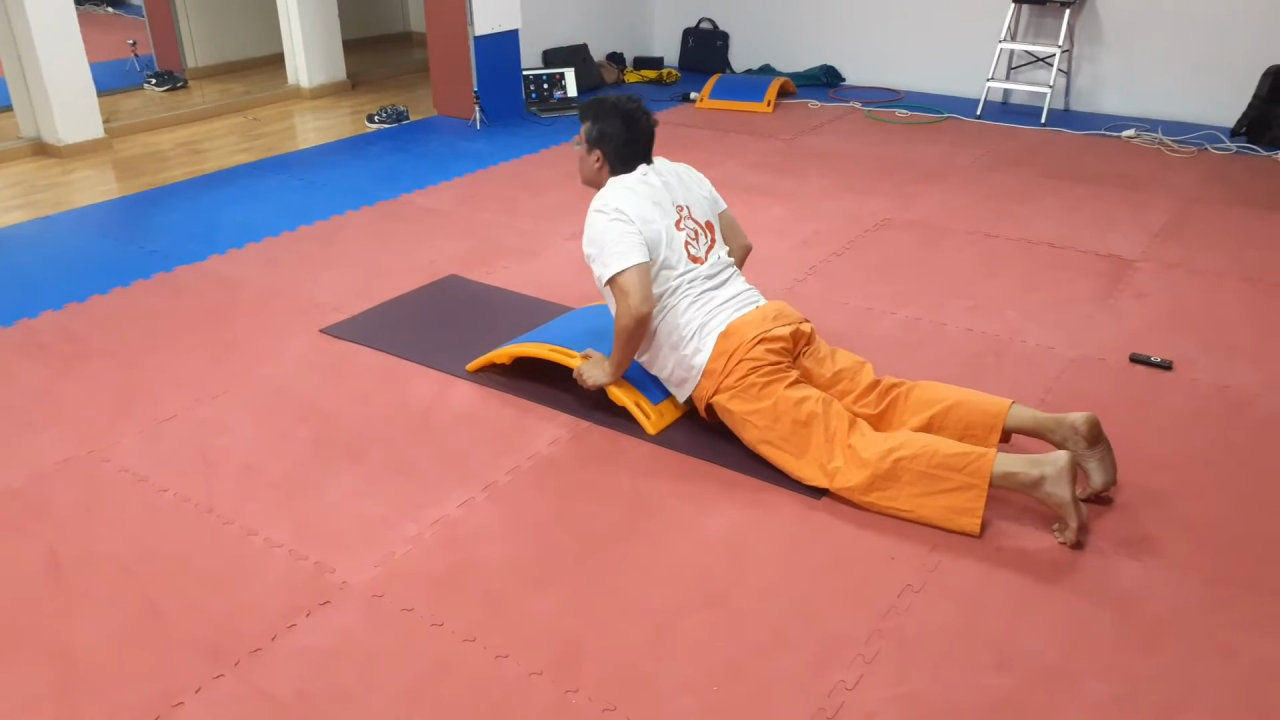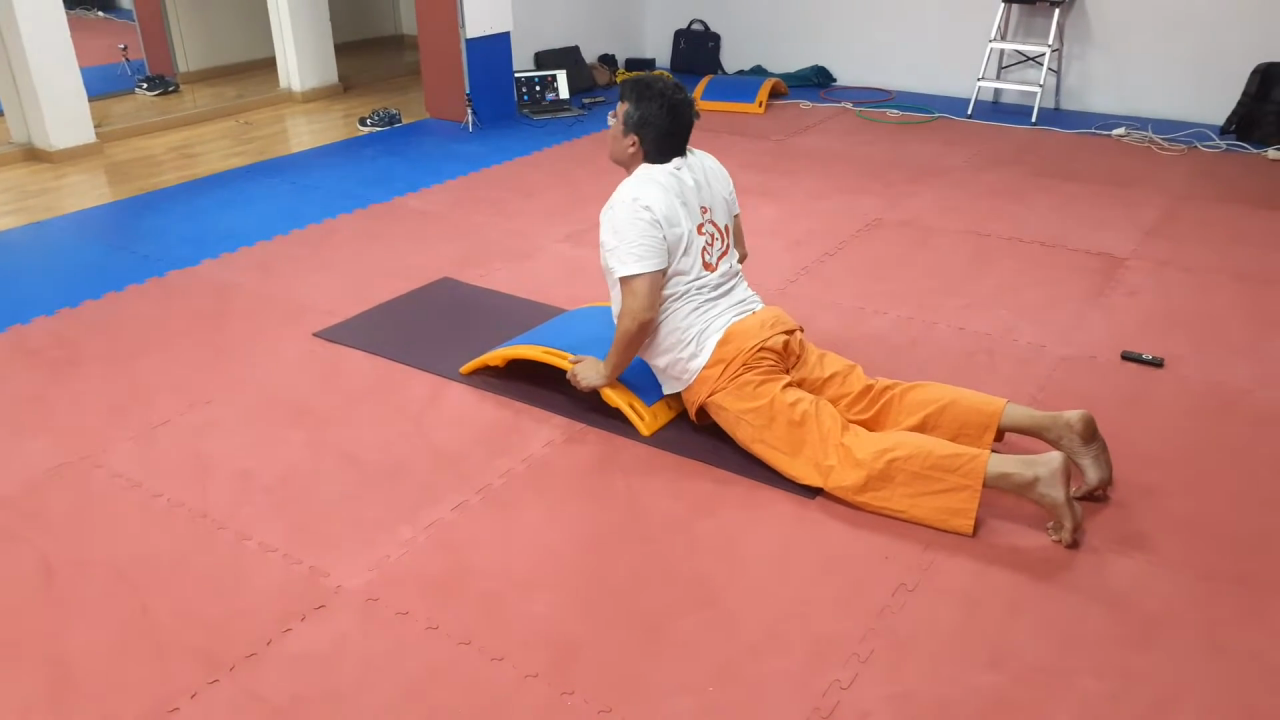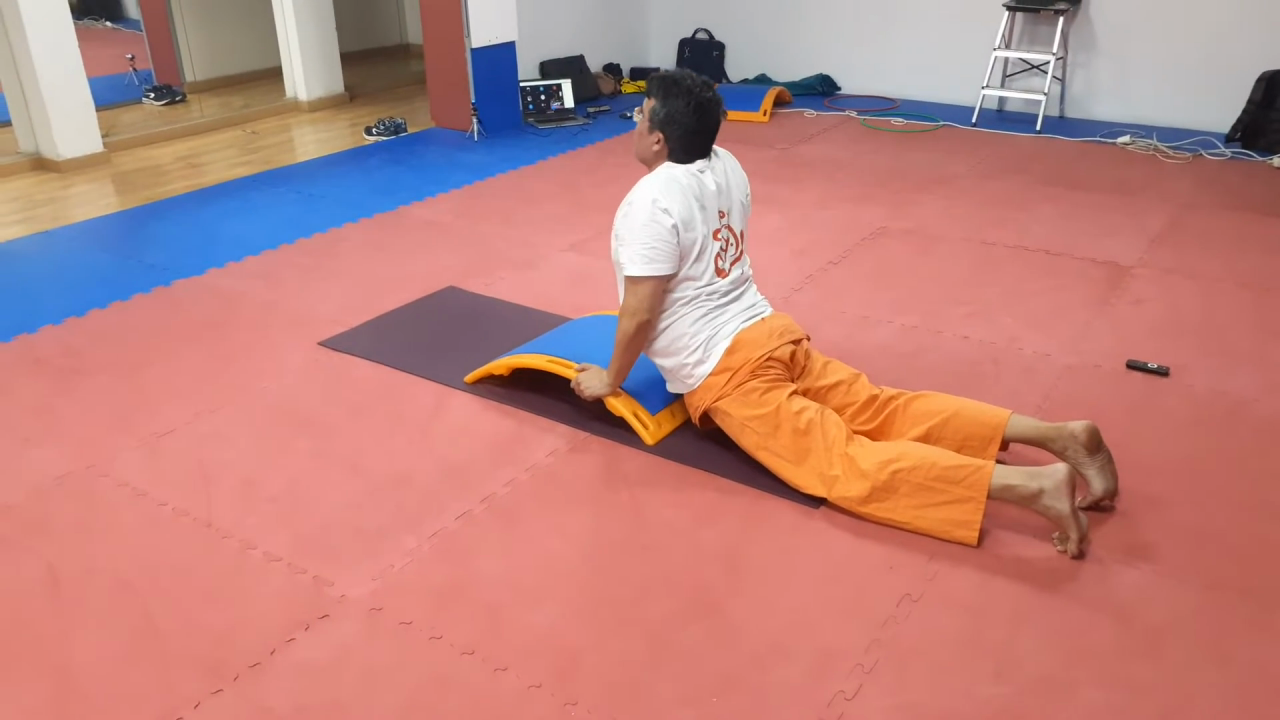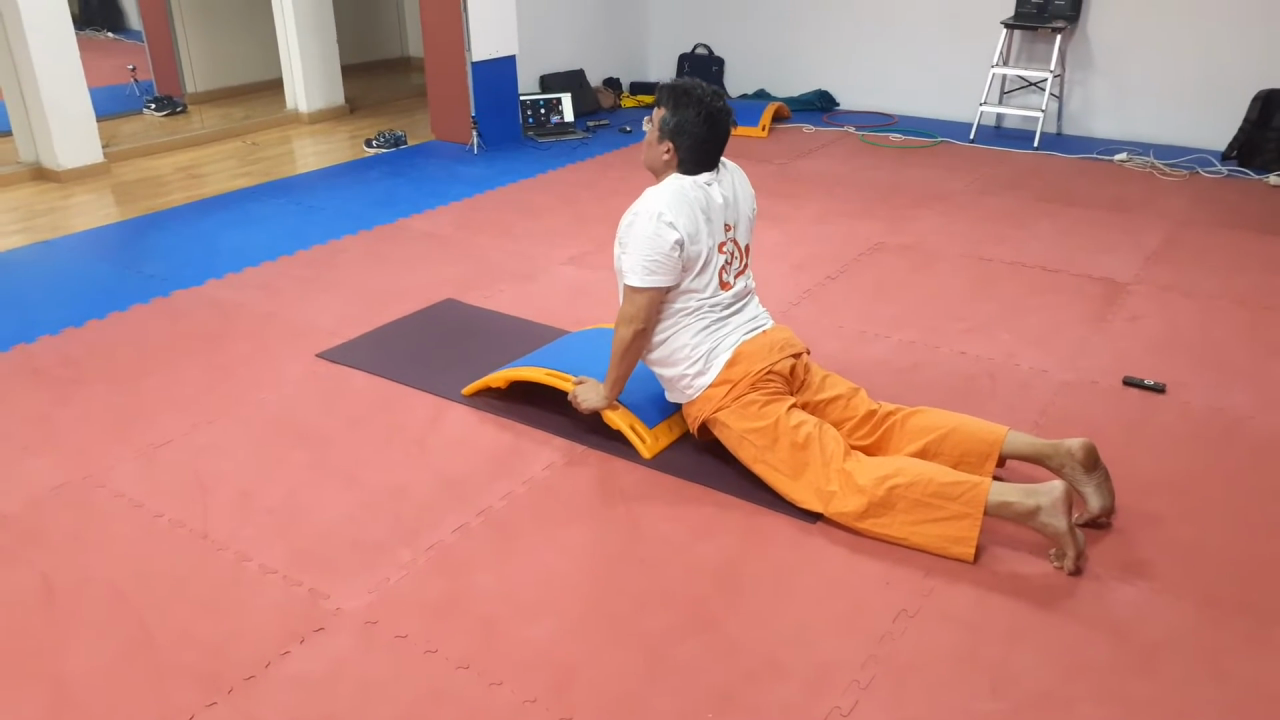
dt=0.4s
person 1, frame 1
left shoulder: (607, 213)
right shoulder: (680, 174)
left elbow: (636, 307)
left wrist: (613, 368)
left hip: (732, 365)
right hip: (772, 320)
left knee: (850, 457)
right knee: (891, 404)
left ankle: (1034, 472)
right ankle: (1060, 426)
person 1, frame 2
left shoulder: (631, 204)
right shoulder: (706, 166)
left elbow: (641, 311)
left wrist: (609, 370)
left hip: (721, 367)
right hip: (763, 327)
left knee: (842, 457)
right knee: (881, 403)
left ankle: (1028, 472)
right ankle: (1053, 424)
person 1, frame 3
left shoulder: (648, 203)
right shoulder: (725, 166)
left elbow: (640, 314)
left wrist: (611, 378)
left hip: (726, 371)
right hip: (770, 333)
left knee: (845, 466)
right knee: (886, 412)
left ankle: (1034, 485)
right ankle: (1059, 435)
person 1, frame 4
left shoulder: (654, 215)
right shoulder: (731, 179)
left elbow: (636, 322)
left wrist: (607, 391)
left hip: (725, 384)
right hip: (769, 346)
left knee: (842, 481)
right knee: (883, 427)
left ankle: (1030, 502)
right ankle: (1056, 452)
